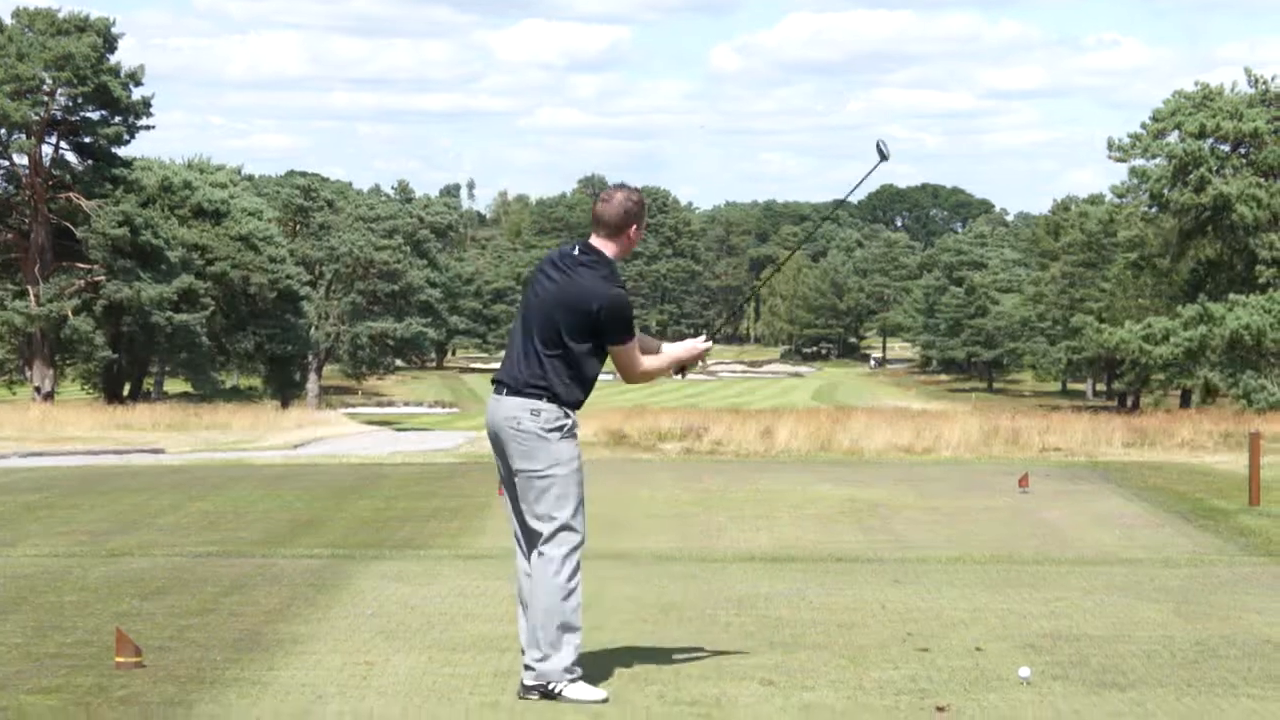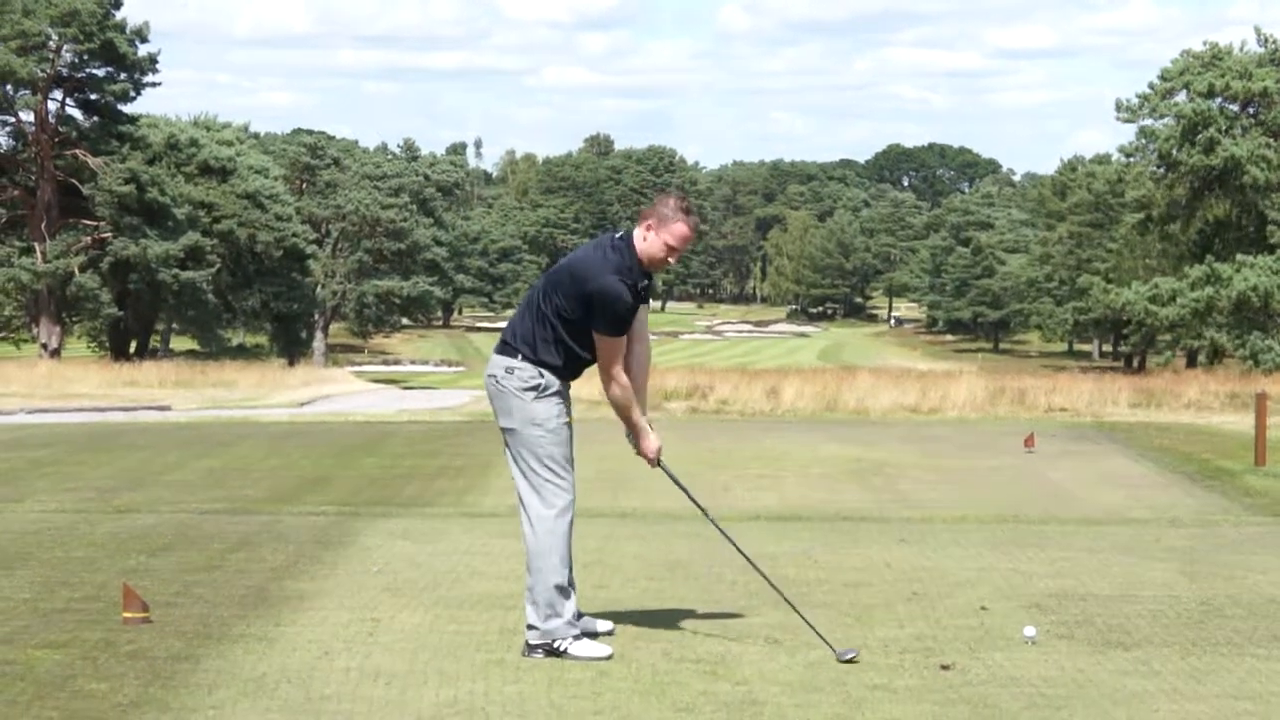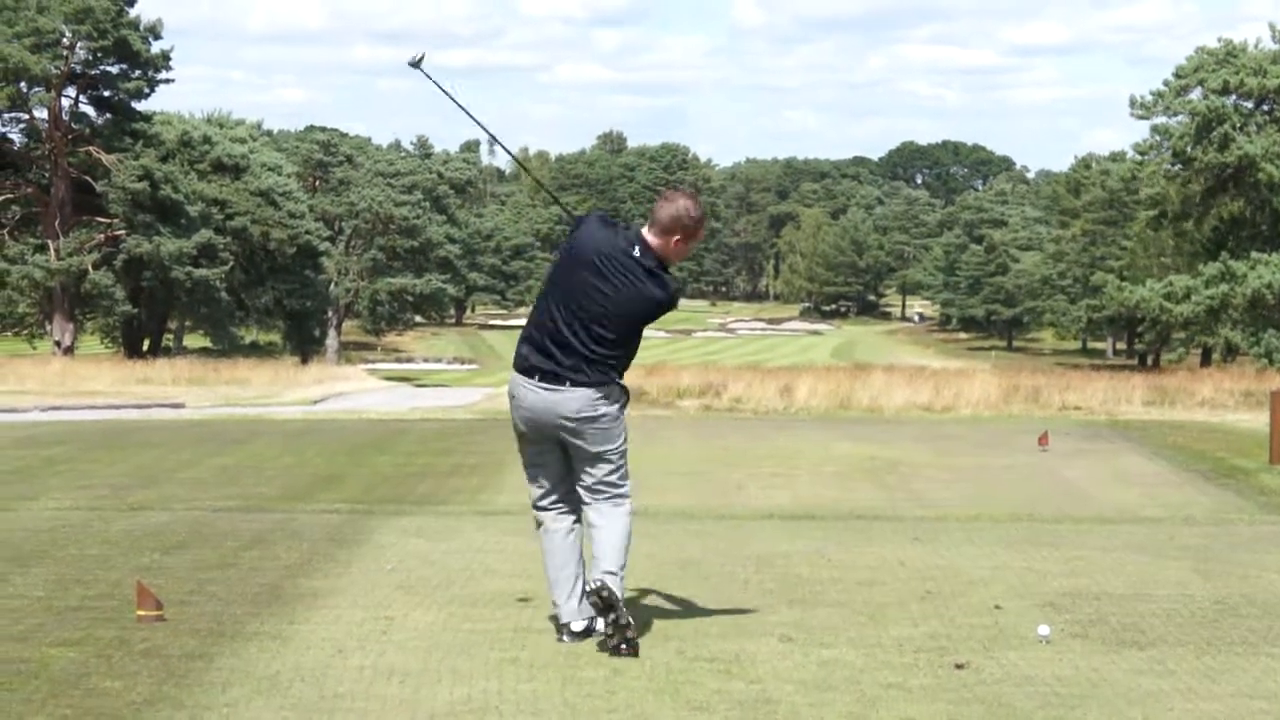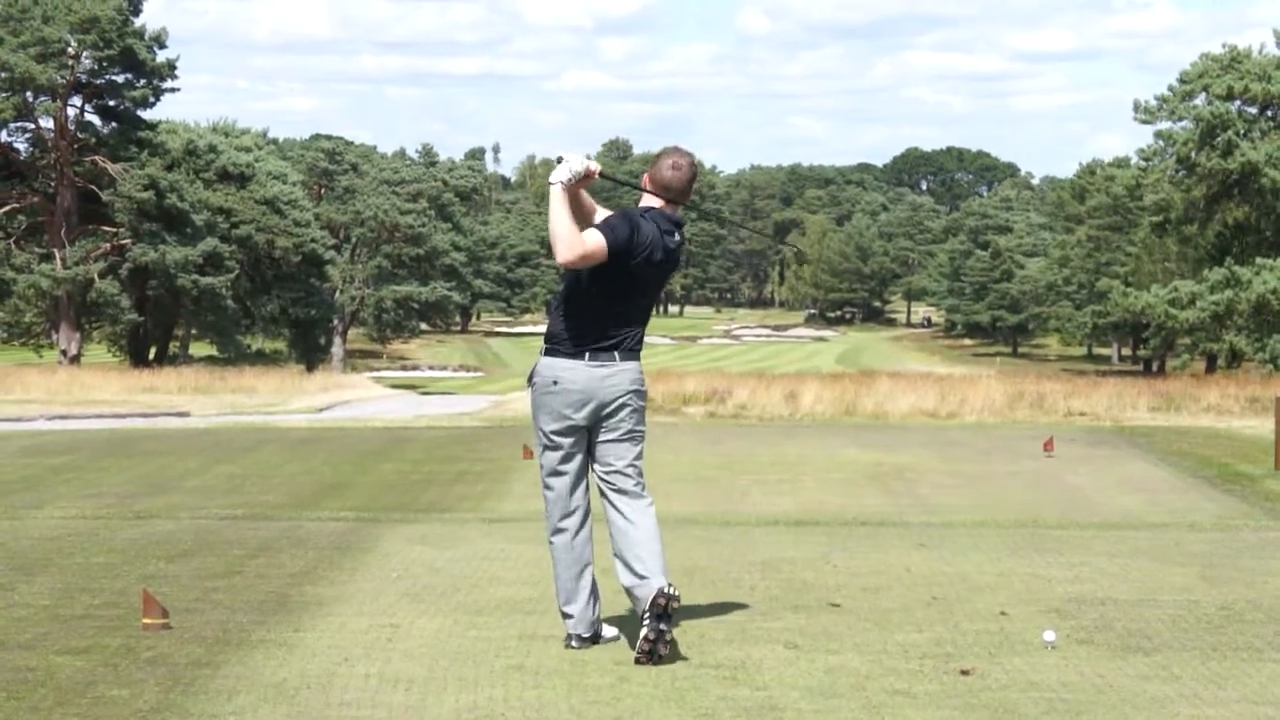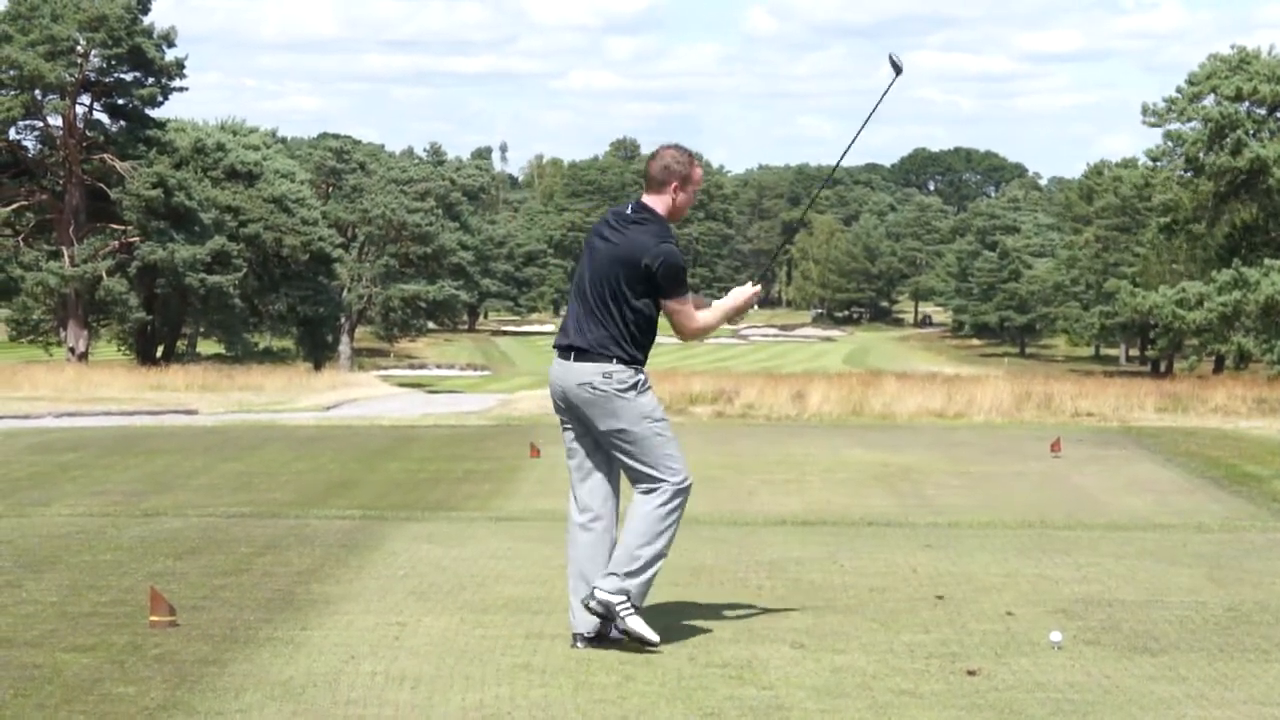
dt=1s
person 1, frame 1
left shoulder: (558, 262)
right shoulder: (607, 293)
right elbow: (633, 369)
left wrist: (663, 347)
right wrist: (684, 354)
left hip: (507, 407)
right hip: (540, 417)
left knee: (534, 542)
right knee: (560, 540)
left ankle: (541, 654)
right ankle: (549, 672)
person 1, frame 2
left shoulder: (637, 268)
right shoulder: (609, 280)
left elbow: (638, 345)
right elbow: (612, 370)
left wrist: (642, 421)
right wrist: (643, 430)
left hip: (546, 378)
right hip: (526, 379)
left knee: (556, 500)
right knee: (550, 502)
left ankle: (561, 610)
right ankle: (549, 631)
person 1, frame 3
left shoulder: (587, 234)
right shoulder: (662, 290)
left hip: (528, 387)
right hip: (591, 401)
left knee: (551, 504)
right knee: (608, 499)
left ankle: (572, 616)
right ankle: (607, 587)
person 1, frame 4
left shoulder: (630, 227)
right shoulder: (669, 241)
left elbow: (568, 253)
right elbow: (601, 226)
left wrist: (559, 186)
right wrist: (576, 190)
left hip: (563, 373)
right hip: (622, 376)
left knee: (565, 504)
right knee: (627, 492)
left ankle: (581, 623)
right ankle: (654, 593)
person 1, frame 5
left shoulder: (610, 224)
right shoulder: (659, 249)
right elbow: (690, 327)
left wrist: (712, 306)
right wrist: (734, 303)
left hip: (568, 371)
right hip: (608, 377)
left knee: (591, 497)
right knee: (667, 481)
left ankle: (589, 622)
right ankle: (616, 591)
